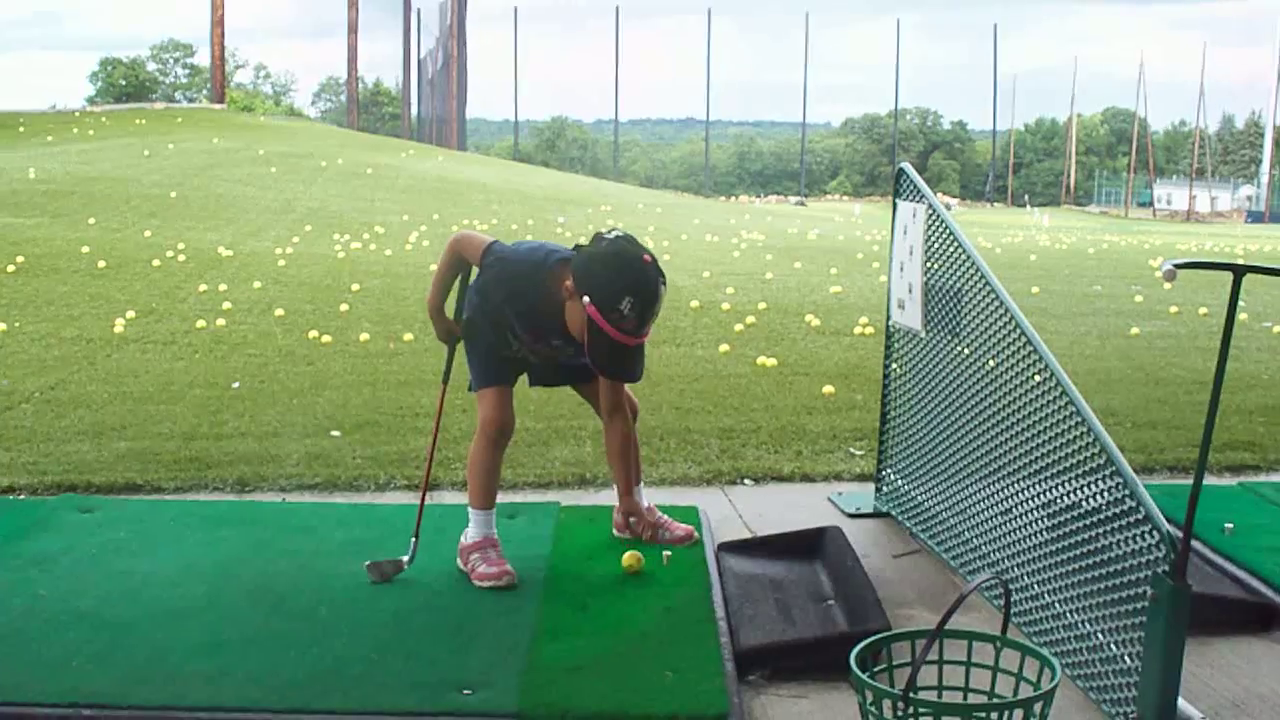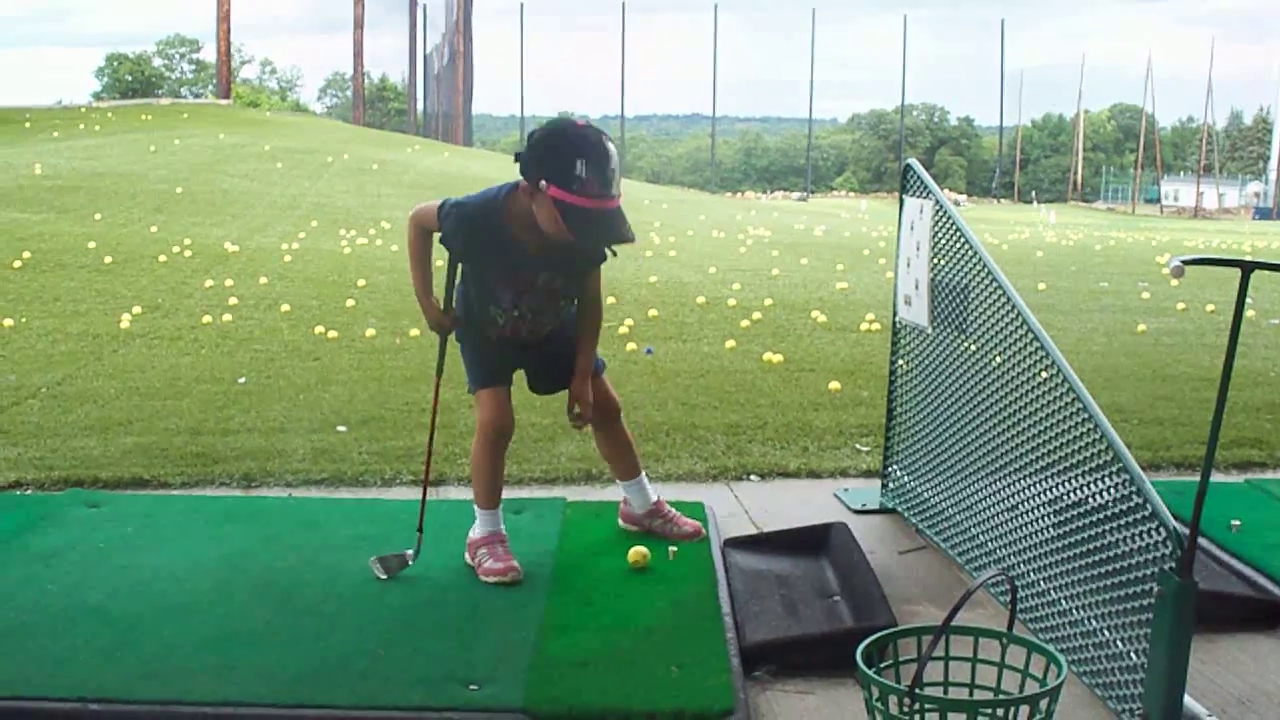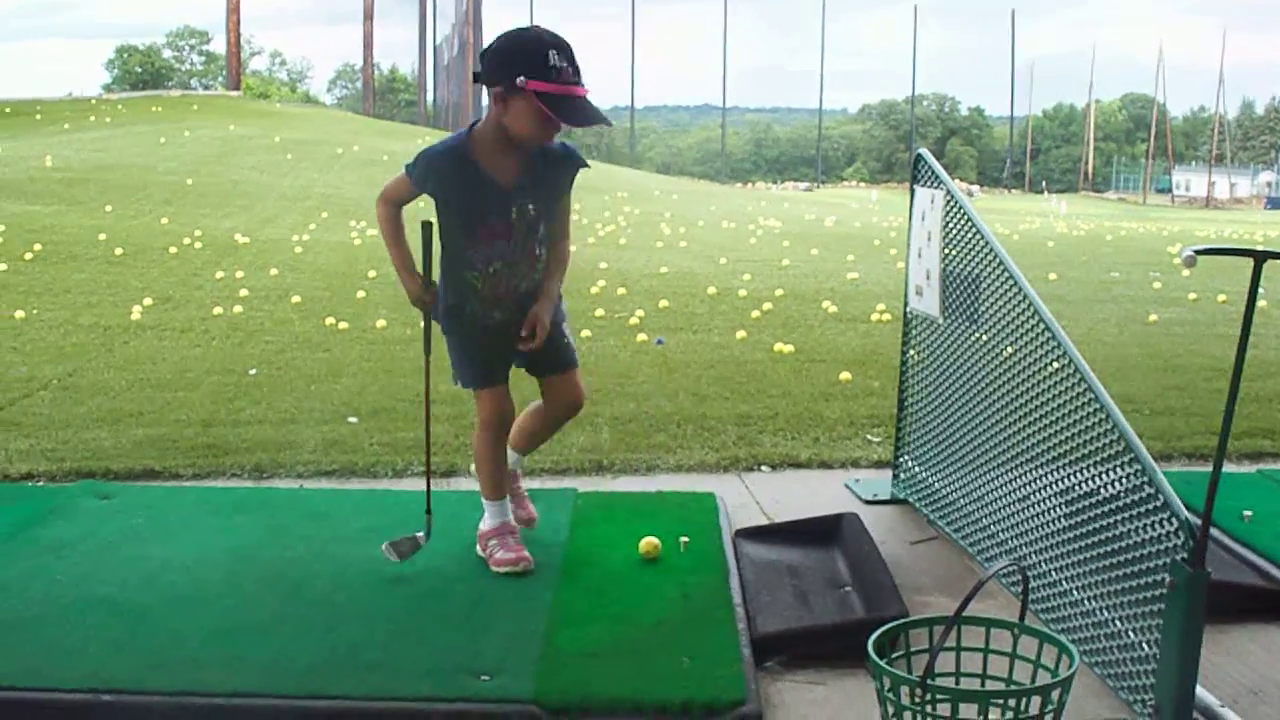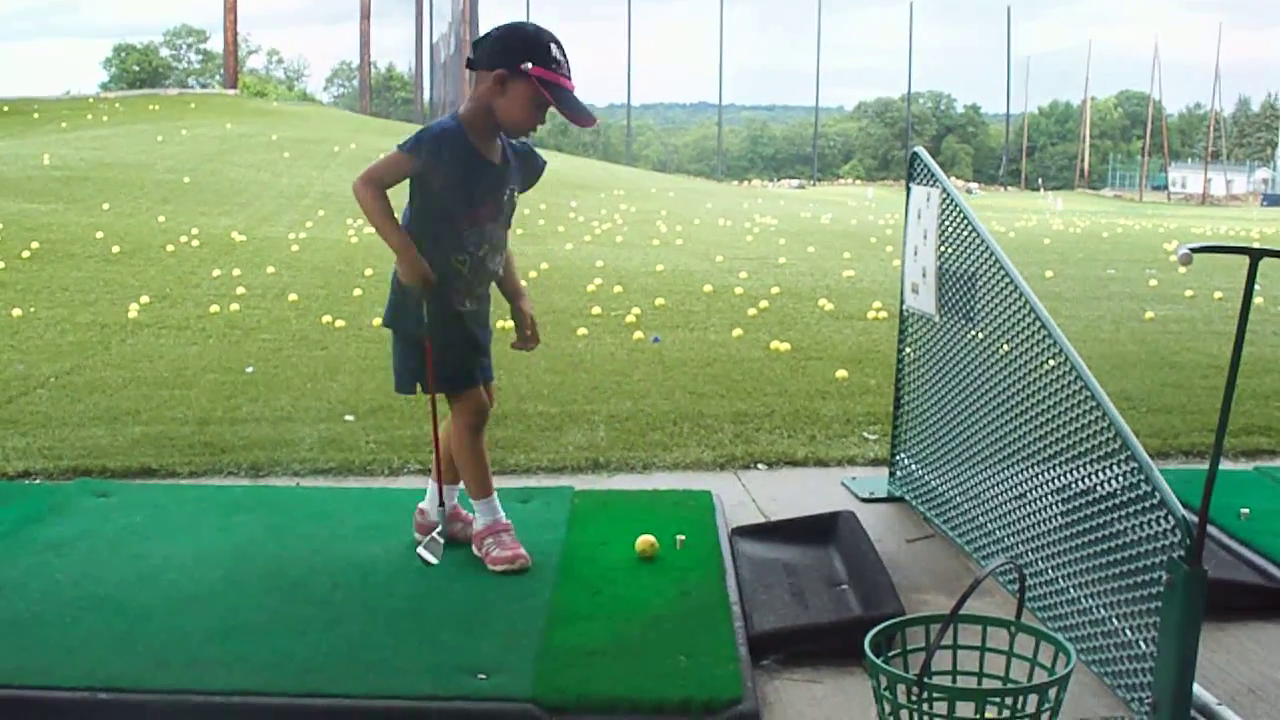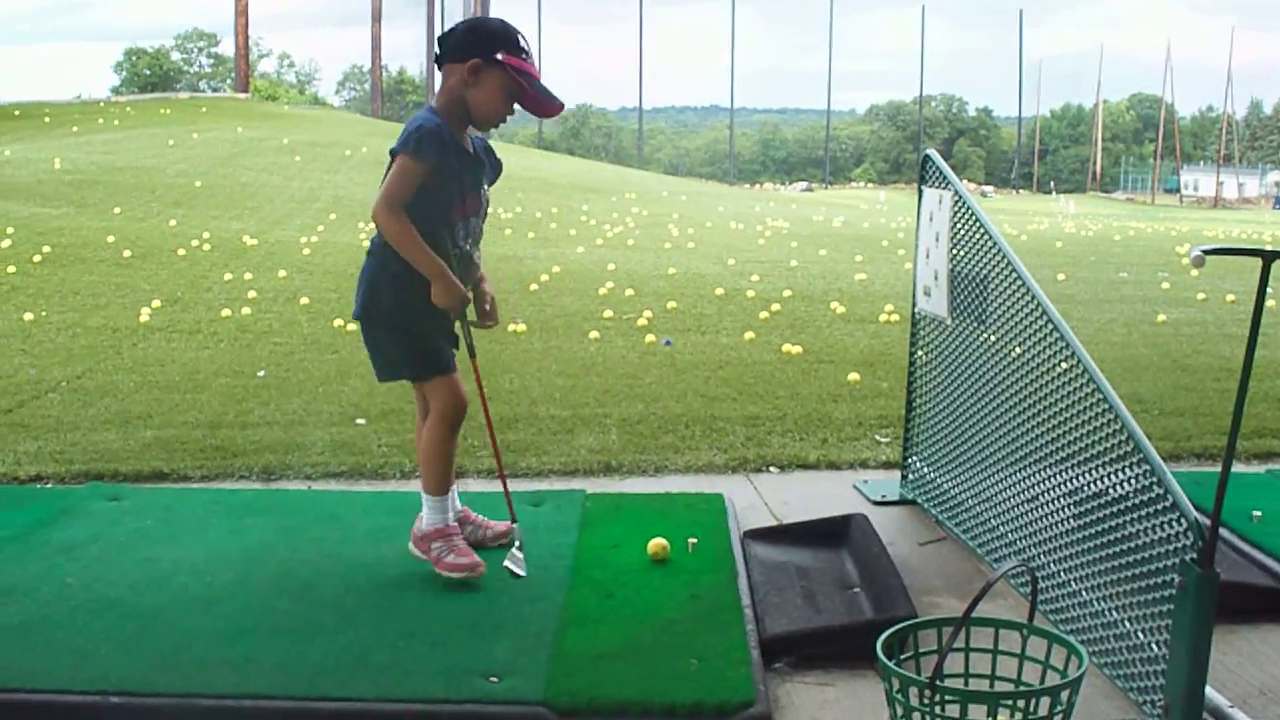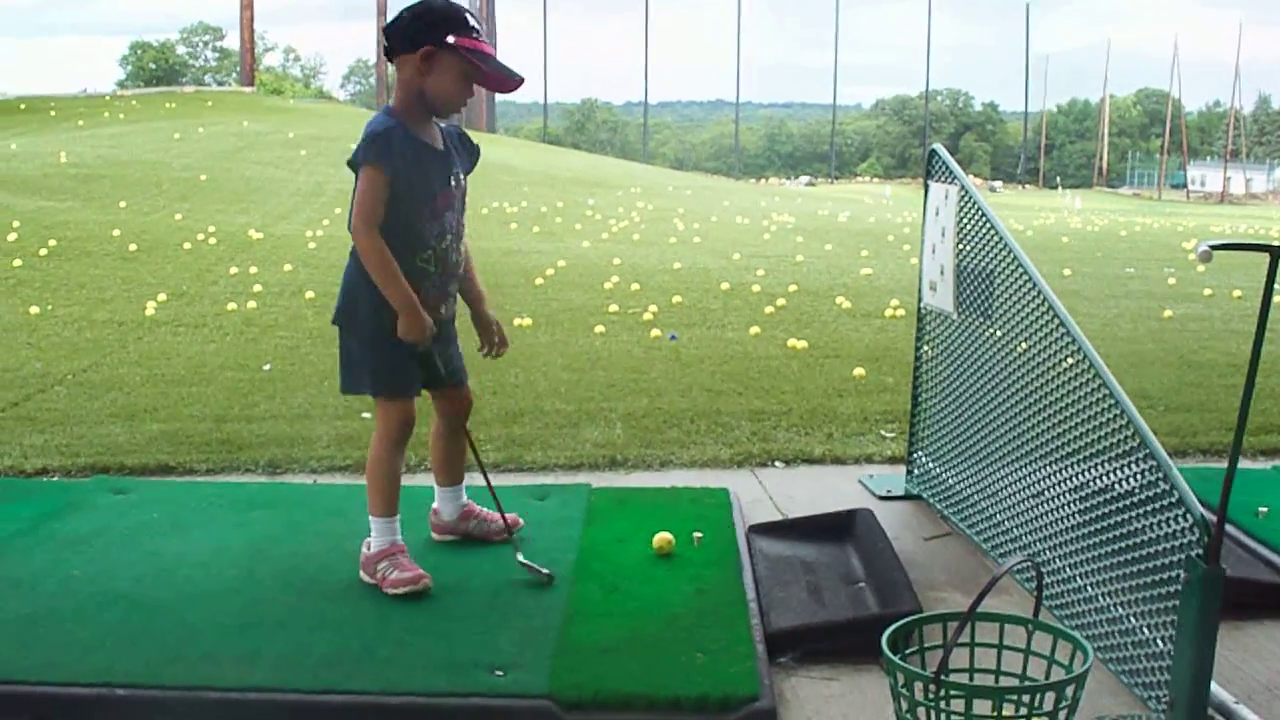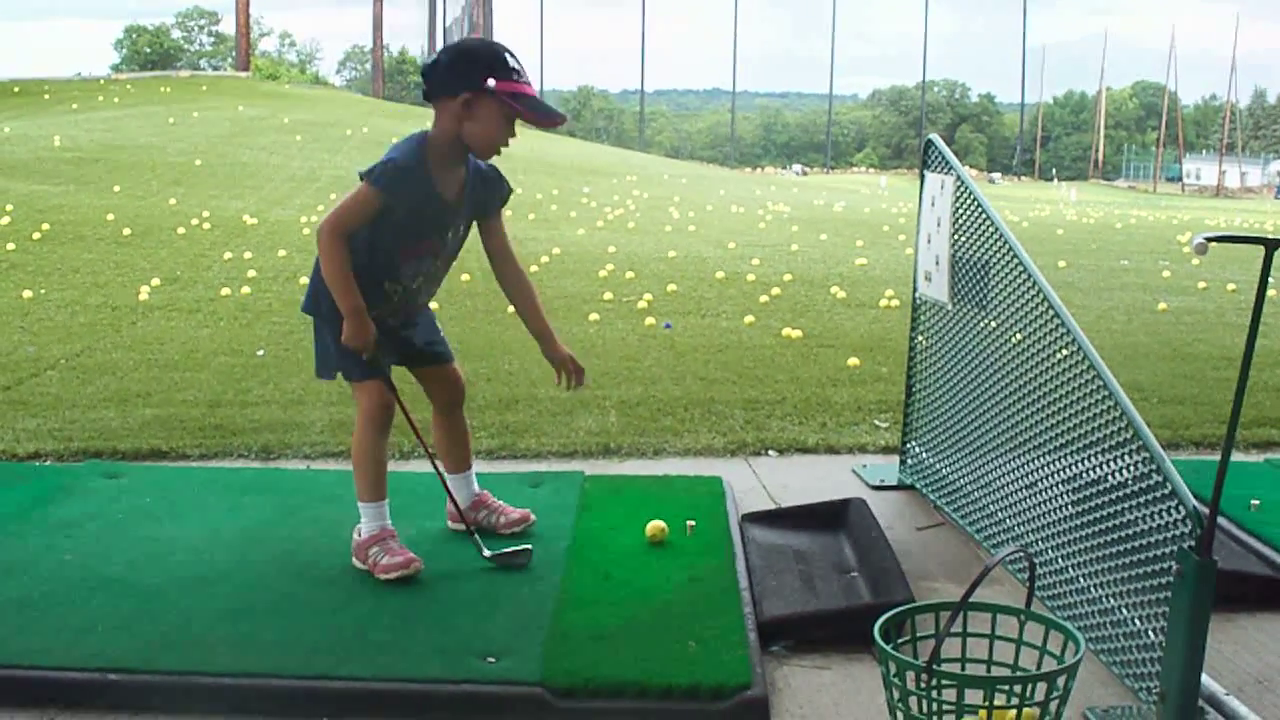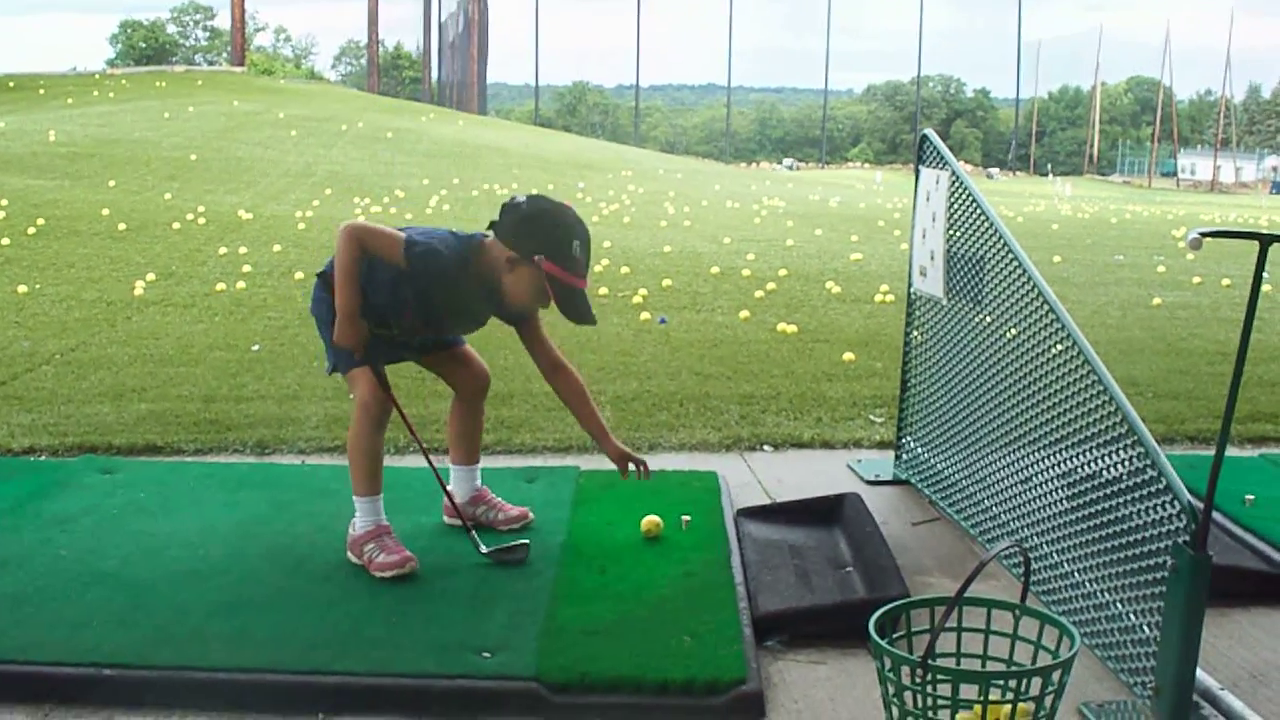
dt=0.3s
person 1, frame 1
left shoulder: (608, 317)
right shoulder: (517, 270)
left elbow: (613, 410)
right elbow: (460, 240)
left wrist: (625, 496)
right wrist: (437, 309)
left hip: (557, 343)
right hip: (494, 333)
left knee: (625, 408)
right knee: (496, 421)
left ankle: (635, 510)
right ankle: (477, 539)
person 1, frame 2
left shoulder: (583, 234)
right shoulder: (476, 216)
left elbow: (589, 304)
right elbow: (418, 220)
left wrist: (581, 377)
right wrist: (426, 301)
left hip: (553, 328)
right hip: (486, 329)
left knee: (605, 406)
right knee: (496, 420)
left ankle: (641, 504)
right ankle: (485, 533)
person 1, frame 3
left shoulder: (555, 164)
right shoulder: (446, 162)
left elbow: (558, 242)
right elbow: (387, 201)
left wrist: (546, 301)
right wrist: (408, 276)
left hip: (532, 301)
right hip: (470, 309)
left knee: (567, 397)
right knee: (497, 408)
left ankle: (504, 463)
right ankle: (495, 524)
person 1, frame 4
left shoulder: (515, 158)
right shoulder: (443, 140)
right elbow: (367, 184)
left wrist: (519, 299)
right wrist: (405, 255)
left hip: (472, 303)
right hip: (429, 304)
left knee: (473, 408)
right knee: (471, 407)
left ankle: (435, 510)
right ankle: (489, 522)
person 1, frame 5
left shoulder: (473, 149)
right shoulder: (428, 133)
right elbow: (386, 210)
left wrist: (479, 282)
right wrist: (441, 279)
left hip: (431, 300)
right hip: (399, 296)
left knee: (444, 406)
right knee: (448, 401)
left ankle: (447, 513)
right ankle: (435, 527)
person 1, frame 6
left shoulder: (452, 142)
right shoulder: (386, 138)
right elbow: (364, 230)
left wrist: (481, 308)
right wrist: (406, 309)
left hip: (431, 309)
right hip: (381, 308)
left knee: (458, 403)
right knee: (397, 417)
left ankle: (451, 509)
right ankle: (380, 547)
person 1, frame 7
left shoulder: (481, 182)
right shoulder: (403, 169)
left elbow: (507, 268)
right elbow: (331, 232)
left wrist: (551, 346)
right wrist: (355, 319)
left hip: (403, 301)
right hip: (350, 297)
left knee: (450, 386)
right knee: (377, 403)
left ankle: (465, 500)
right ankle: (372, 535)
person 1, frame 8
left shoulder: (508, 293)
right shoulder: (439, 257)
left elbow: (554, 367)
right elbow: (351, 231)
left wrist: (606, 441)
right wrist: (348, 317)
left hip: (406, 313)
right hip: (348, 299)
left knee: (474, 377)
right knee: (372, 396)
left ankle: (465, 493)
right ankle: (366, 529)
